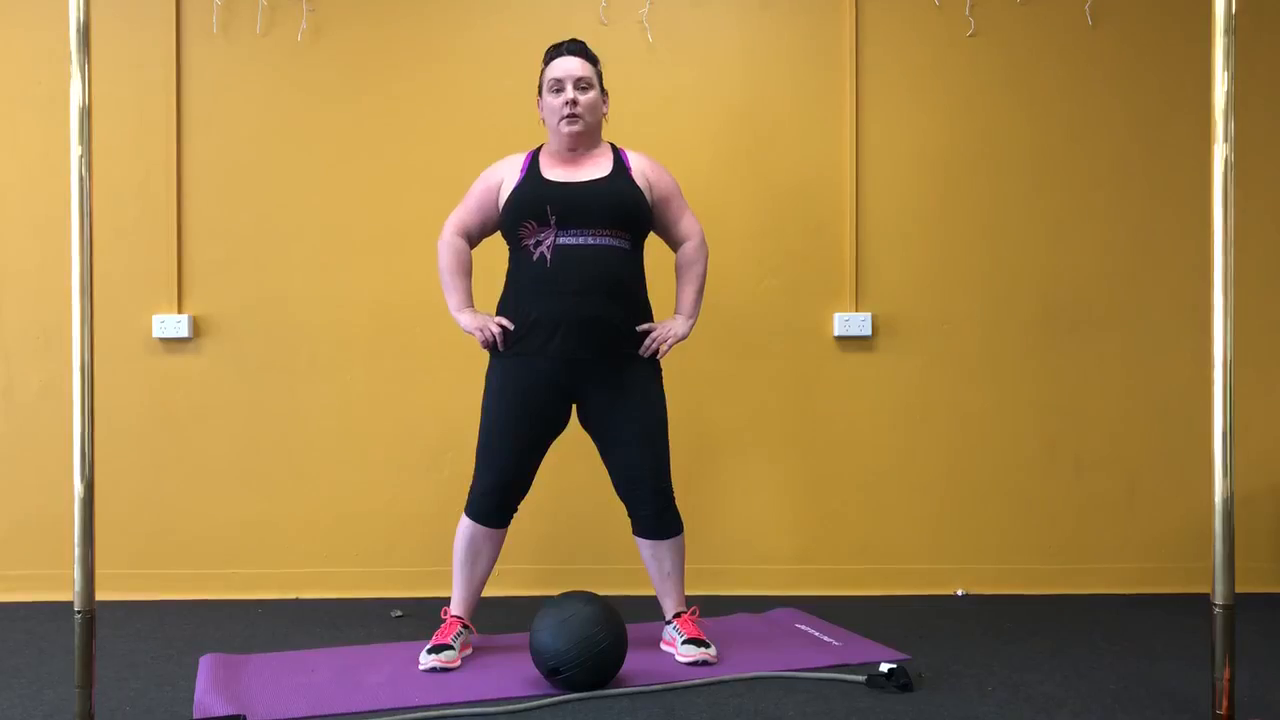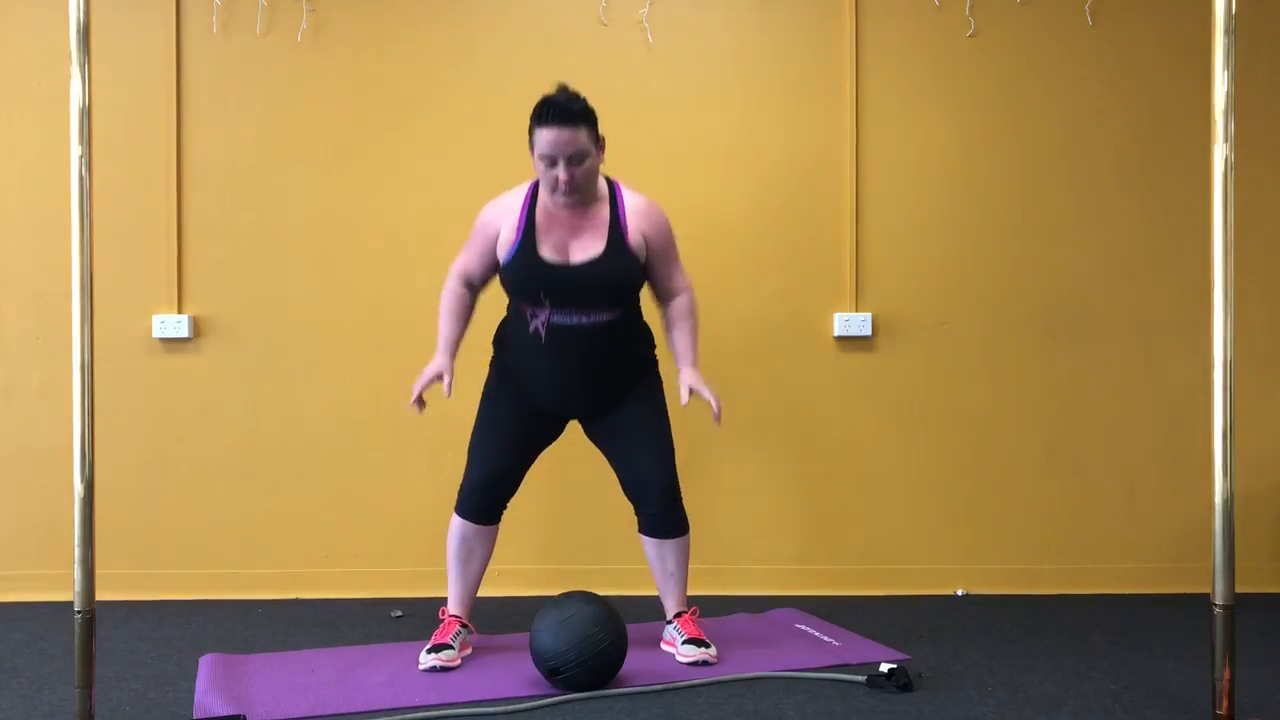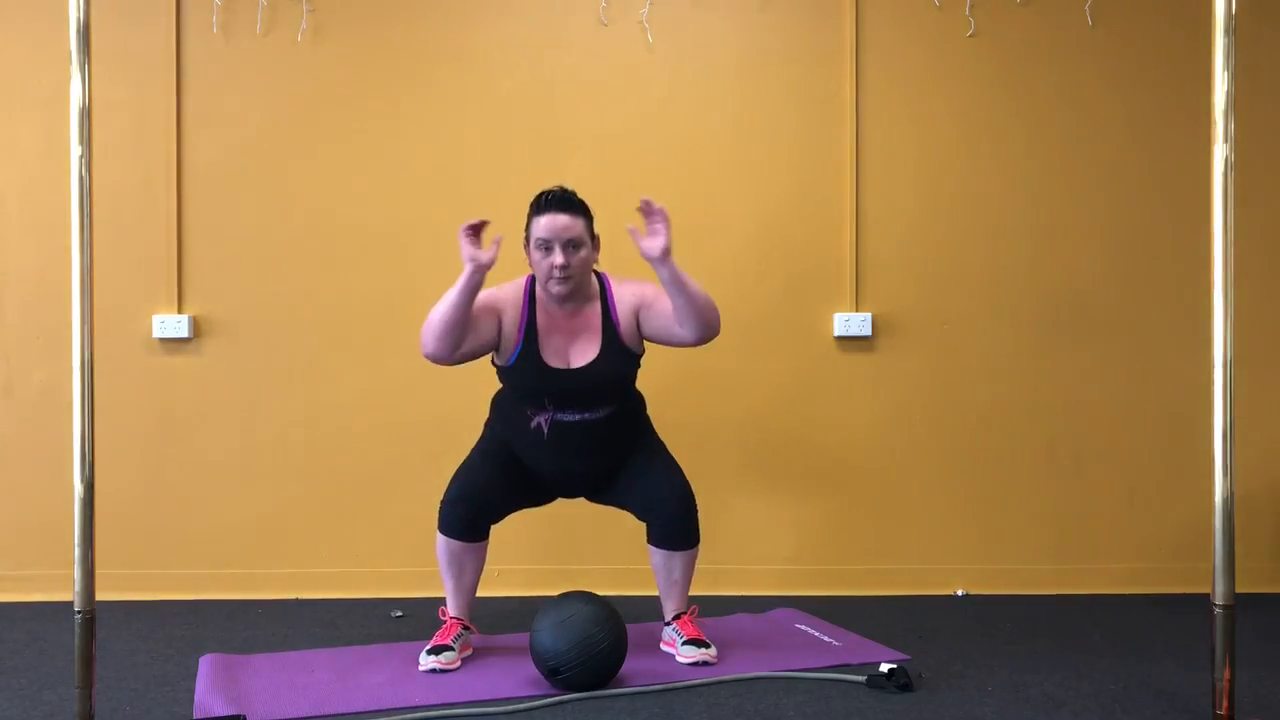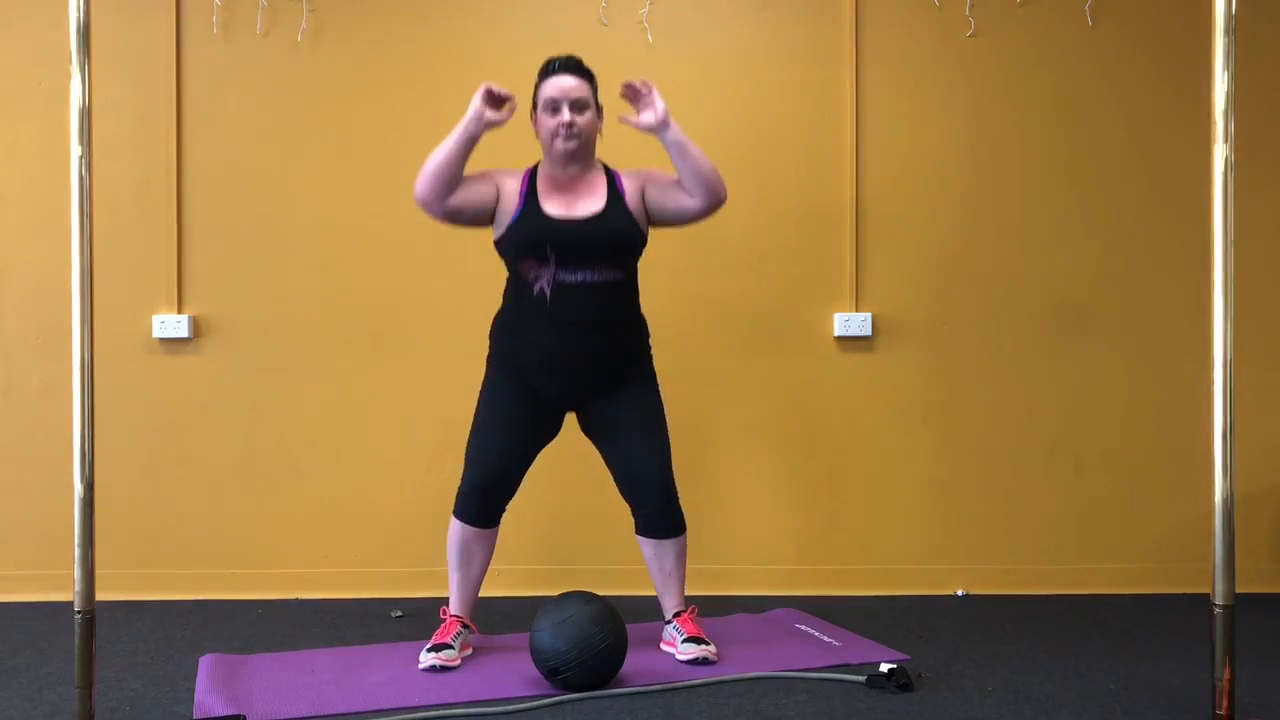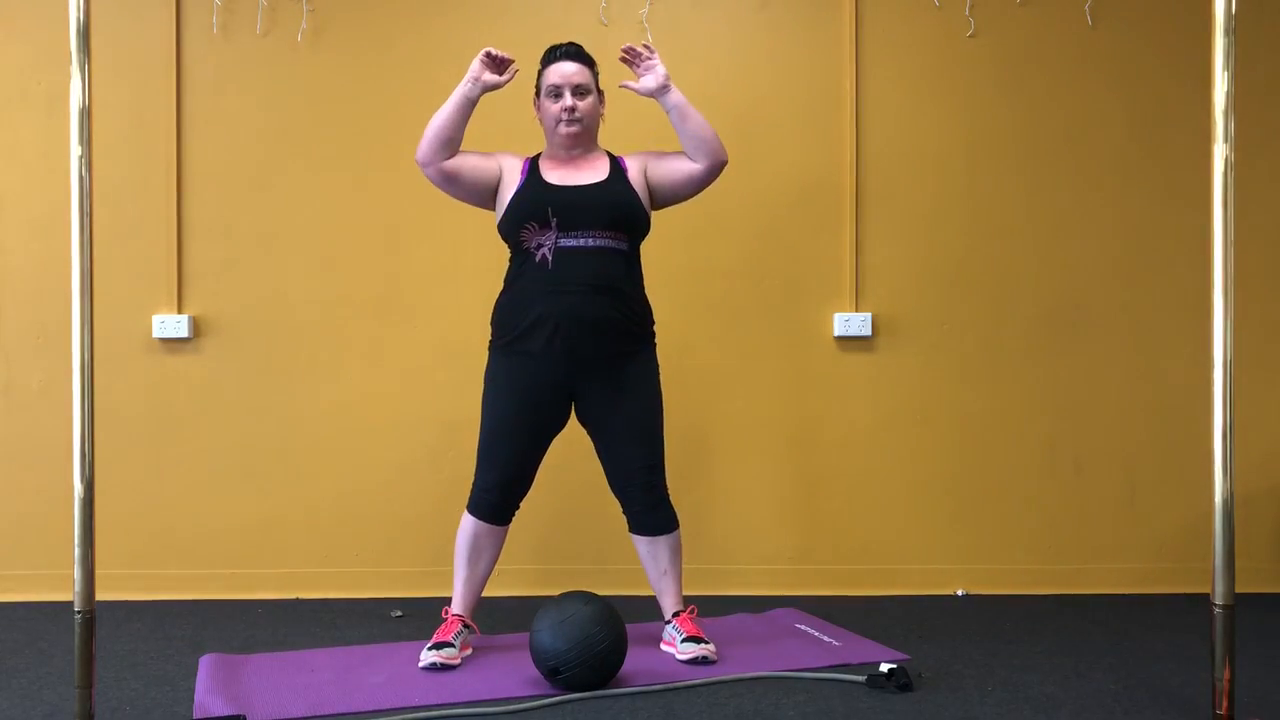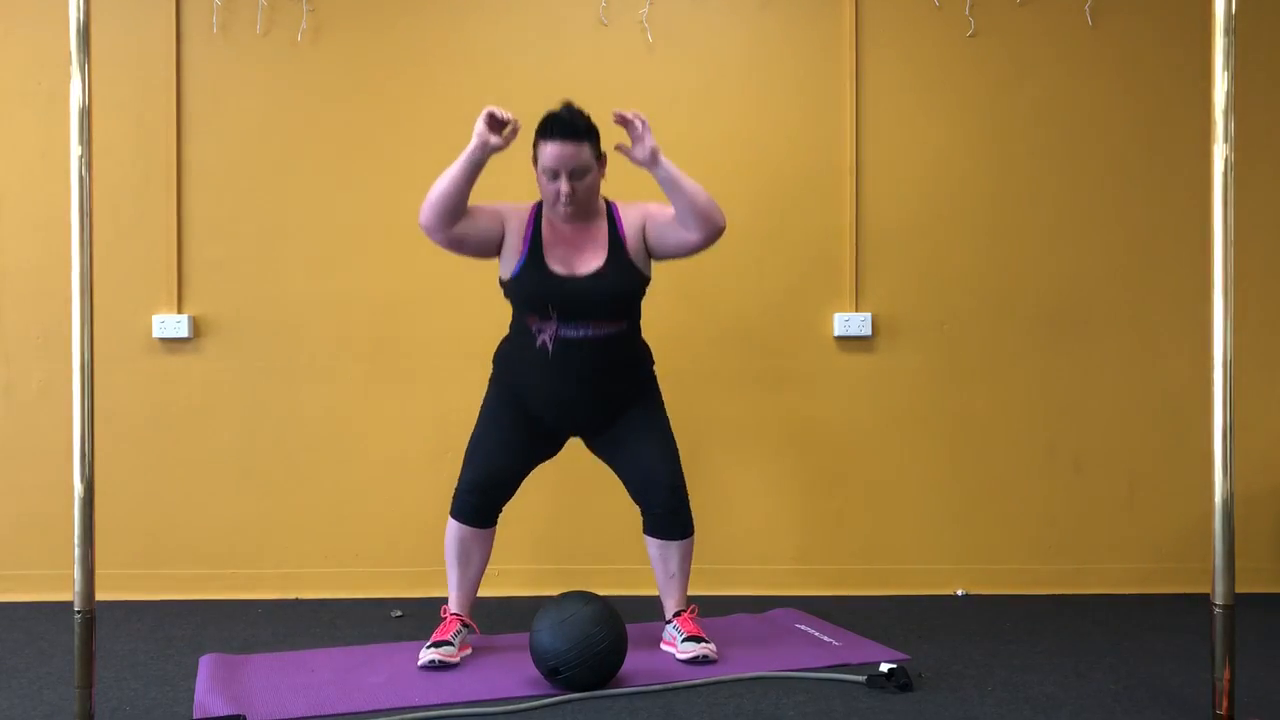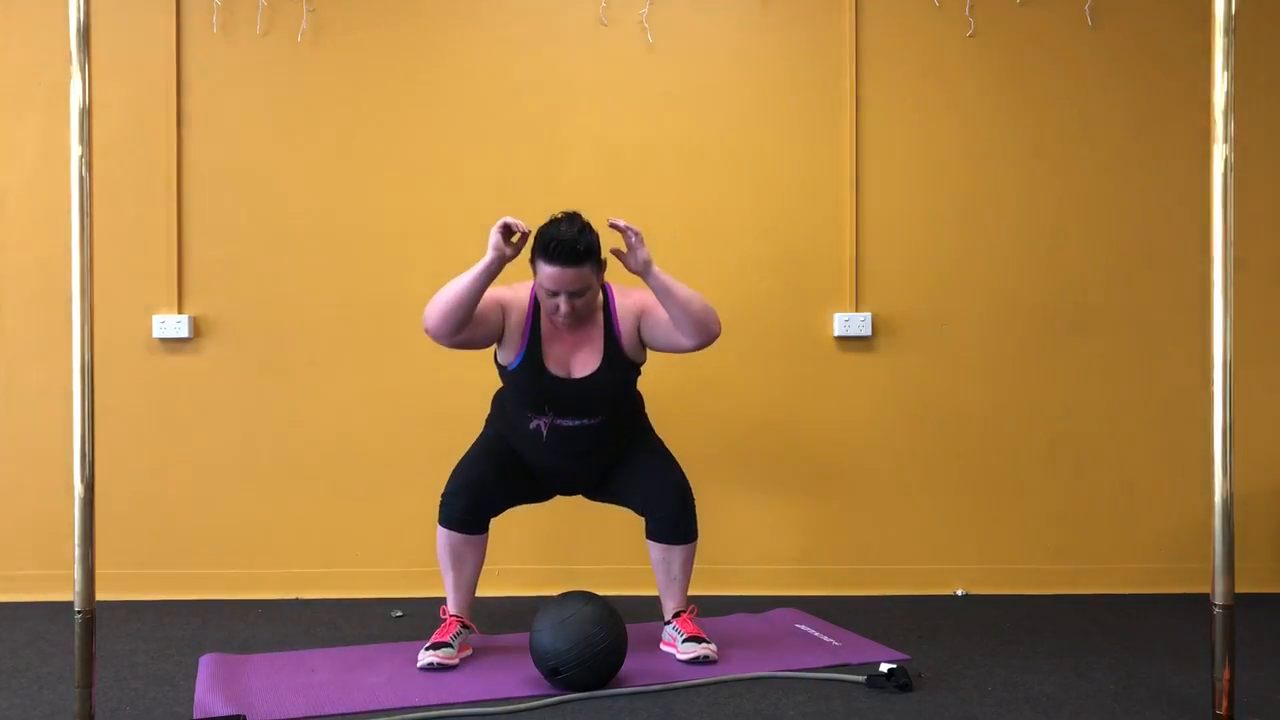
dt=0.5s
person 1, frame 1
left shoulder: (640, 172)
right shoulder: (509, 174)
left elbow: (690, 240)
right elbow: (454, 236)
left wrist: (684, 318)
right wrist: (464, 312)
left hip: (622, 364)
right hip: (528, 360)
left knee: (649, 493)
right knee: (493, 490)
left ankle: (678, 621)
right ankle: (456, 624)
person 1, frame 2
left shoulder: (640, 215)
right shoulder: (504, 213)
left elbow: (675, 294)
right elbow: (463, 280)
left wrist: (688, 366)
right wrist: (443, 355)
left hip: (623, 388)
right hip: (524, 386)
left knee: (658, 489)
right knee: (482, 489)
left ankle: (679, 622)
right ankle: (455, 625)
person 1, frame 3
left shoulder: (629, 302)
right shoulder: (504, 307)
left elbow: (699, 331)
right elbow: (438, 350)
left wrist: (665, 264)
right wrist: (471, 276)
left hip: (619, 452)
right hip: (519, 453)
left knee: (675, 505)
right knee: (461, 505)
left ankle: (678, 624)
right ankle: (455, 627)
person 1, frame 4
left shoulder: (632, 189)
right shoulder: (507, 191)
left elbow: (708, 198)
right elbow: (429, 197)
left wrist: (665, 130)
right wrist: (472, 126)
left hip: (618, 375)
right hip: (522, 372)
left knee: (653, 489)
right knee: (481, 486)
left ankle: (678, 621)
right ankle: (455, 623)
person 1, frame 5
left shoulder: (635, 173)
right shoulder: (509, 175)
left elbow: (710, 161)
right elbow: (432, 160)
left wrist: (664, 92)
right wrist: (472, 87)
left hip: (620, 359)
right hip: (527, 356)
left knee: (643, 489)
right knee: (495, 488)
left ankle: (677, 620)
right ankle: (457, 622)
person 1, frame 6
left shoulder: (635, 225)
right shoulder: (512, 226)
left elbow: (707, 228)
right elbow: (435, 223)
left wrist: (656, 164)
right wrist: (477, 152)
left hip: (622, 399)
right hip: (527, 398)
left knee: (665, 490)
right knee: (477, 489)
left ankle: (678, 621)
right ankle: (456, 622)
person 1, frame 7
left shoulder: (630, 312)
right shoulder: (510, 310)
left elbow: (703, 332)
right elbow: (437, 327)
left wrist: (650, 272)
right wrist: (491, 263)
left hip: (616, 451)
right hip: (521, 449)
left knee: (673, 500)
right knee: (462, 498)
left ankle: (678, 621)
right ankle: (455, 624)
